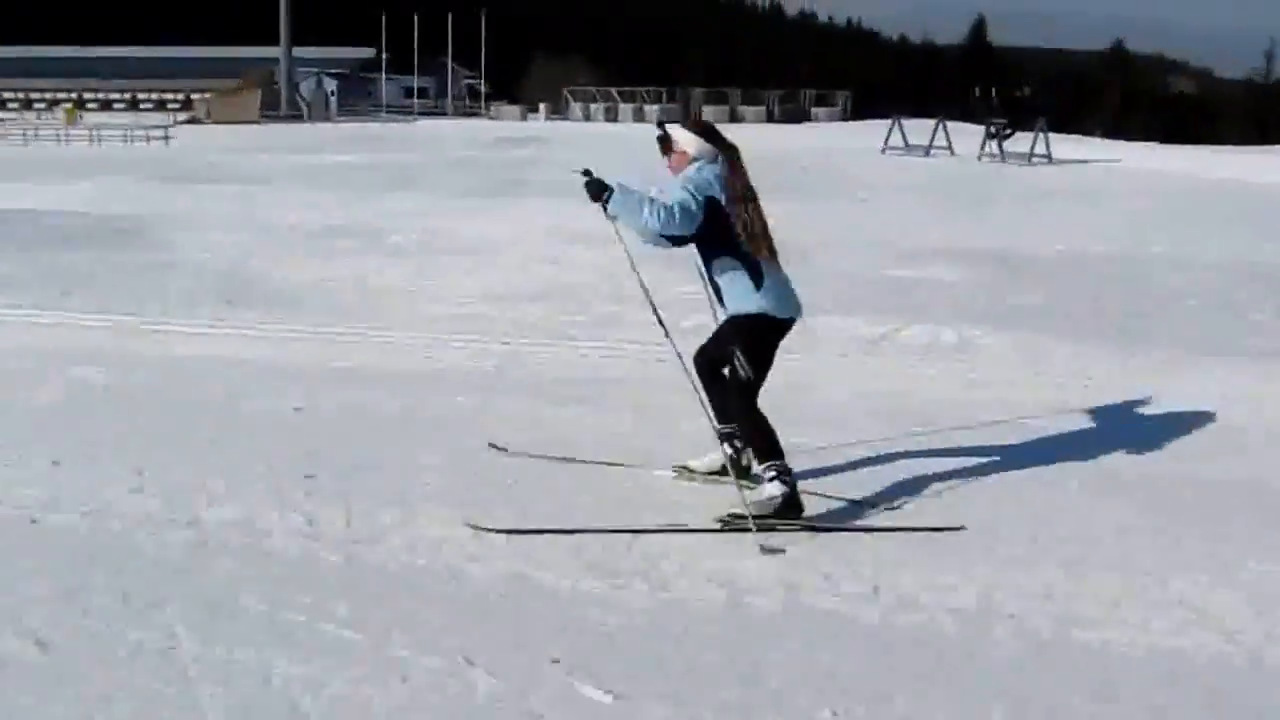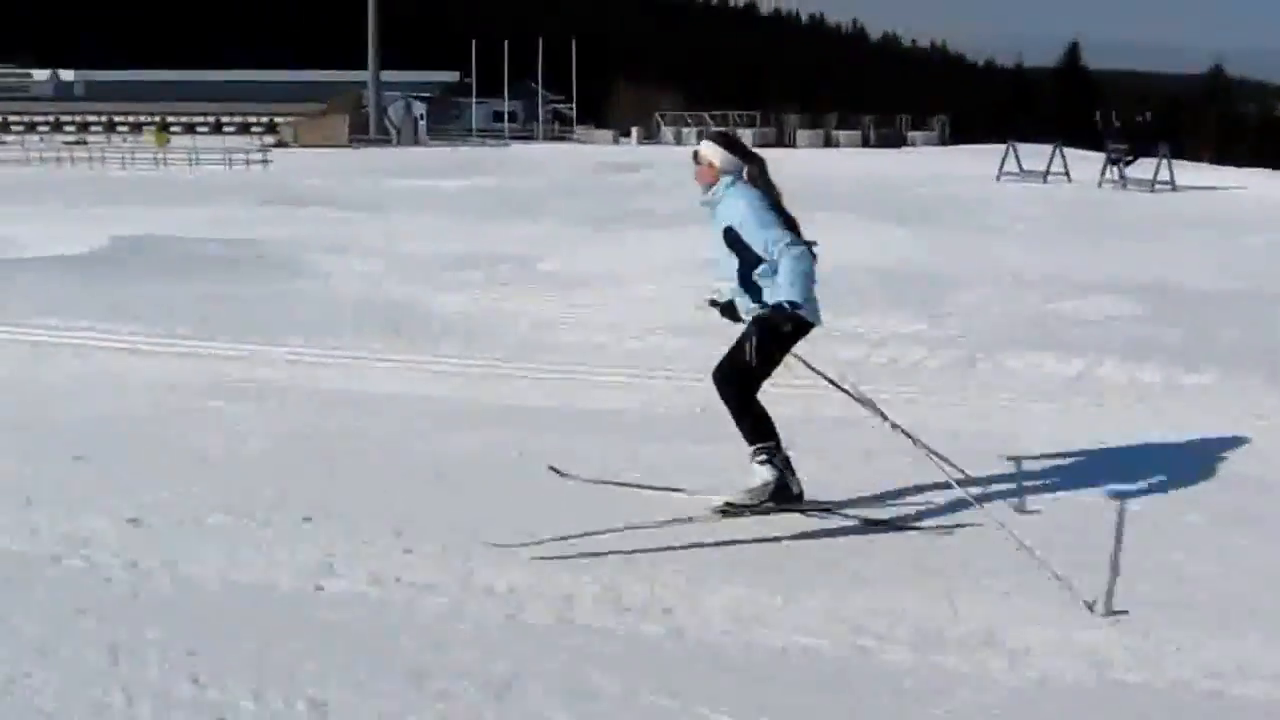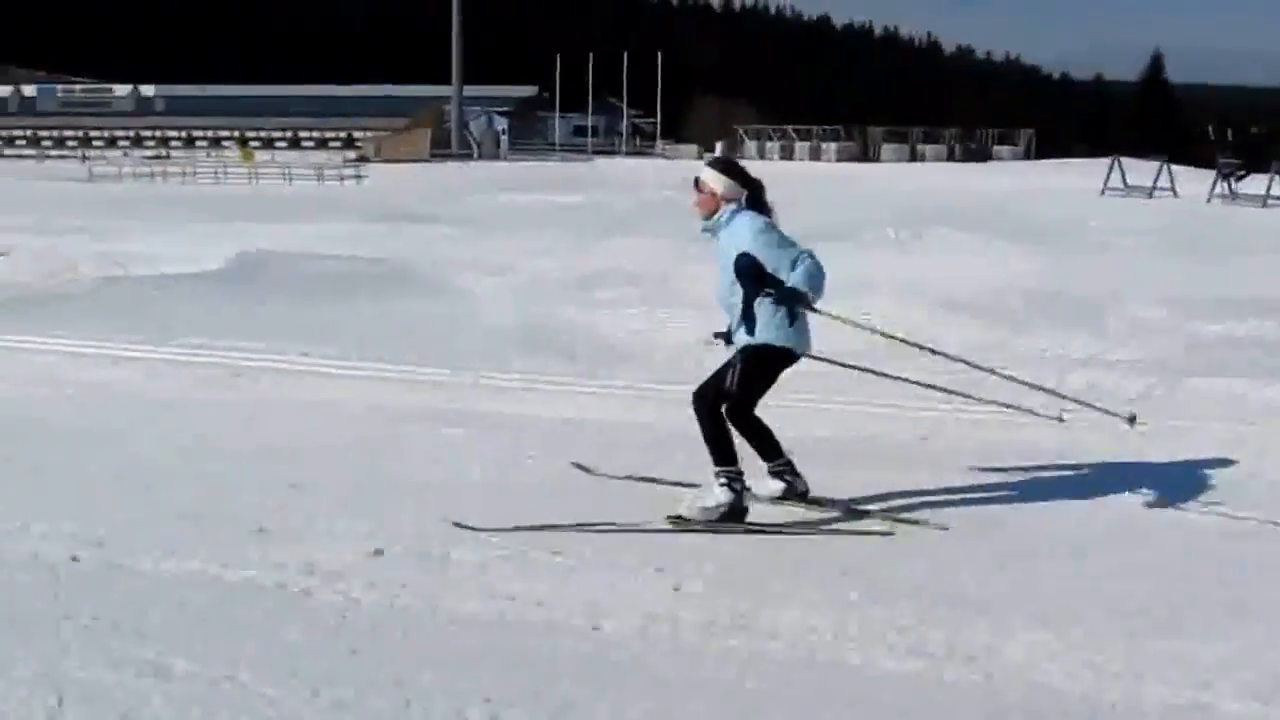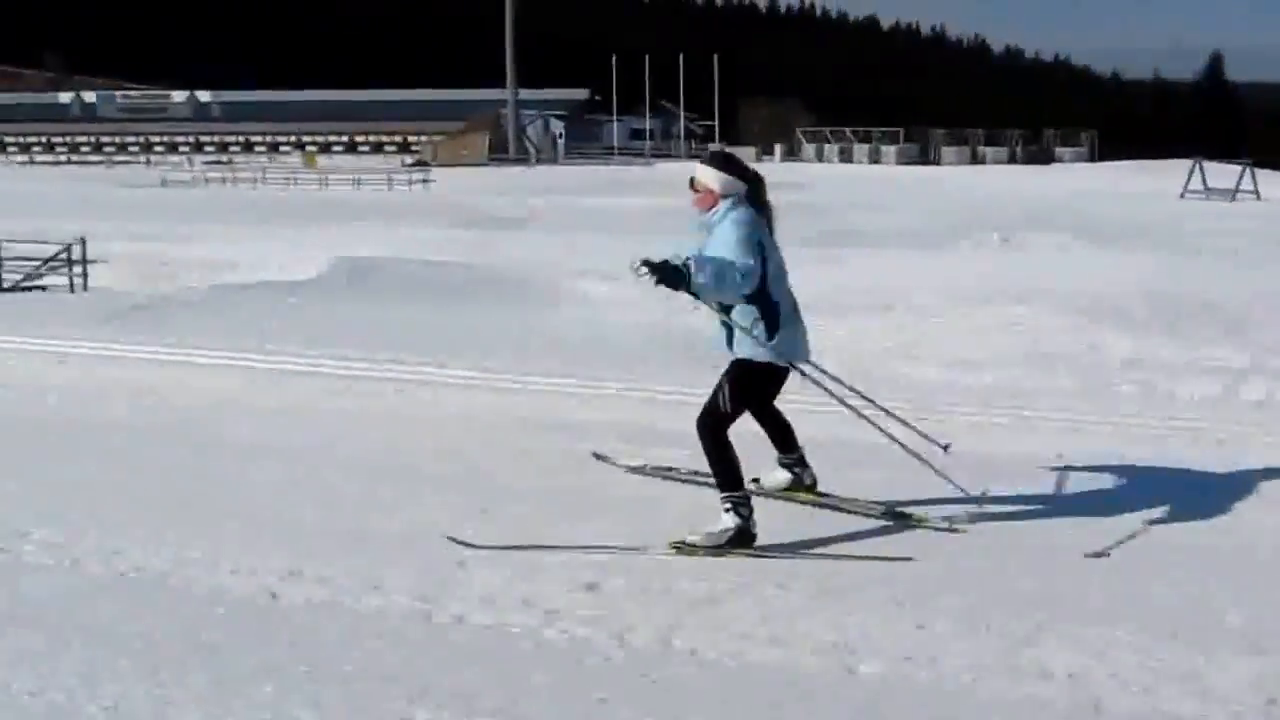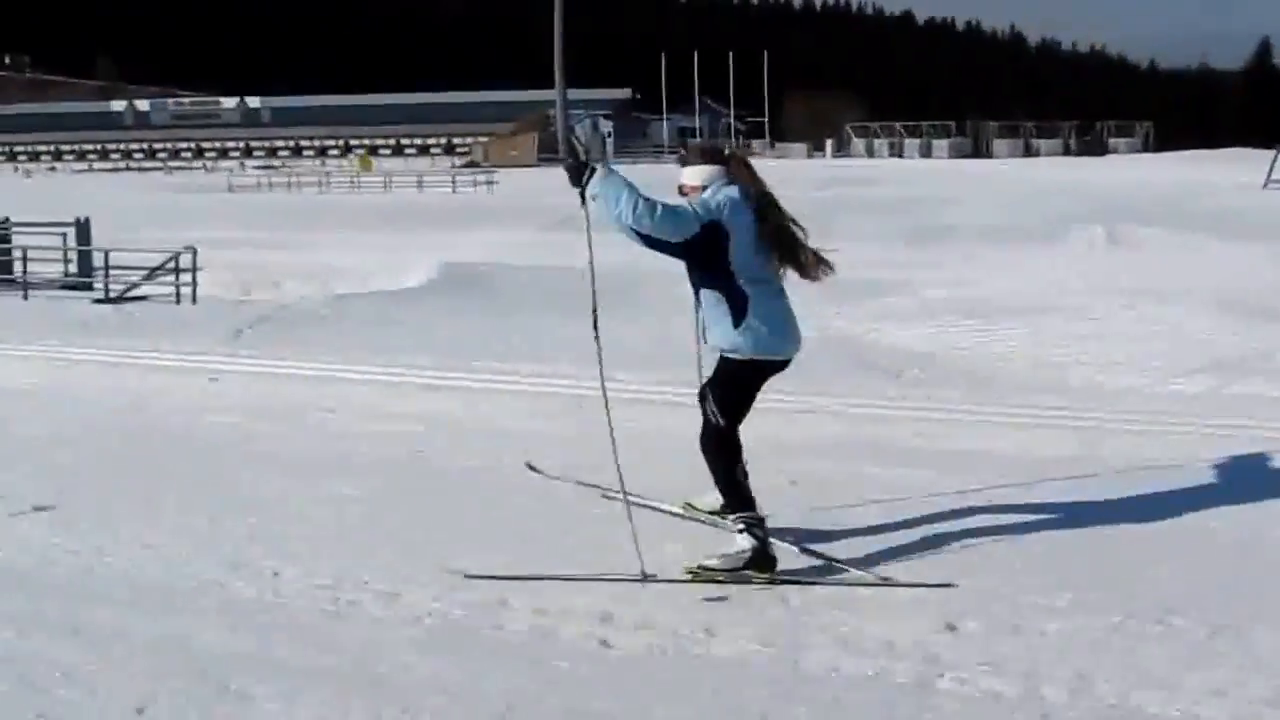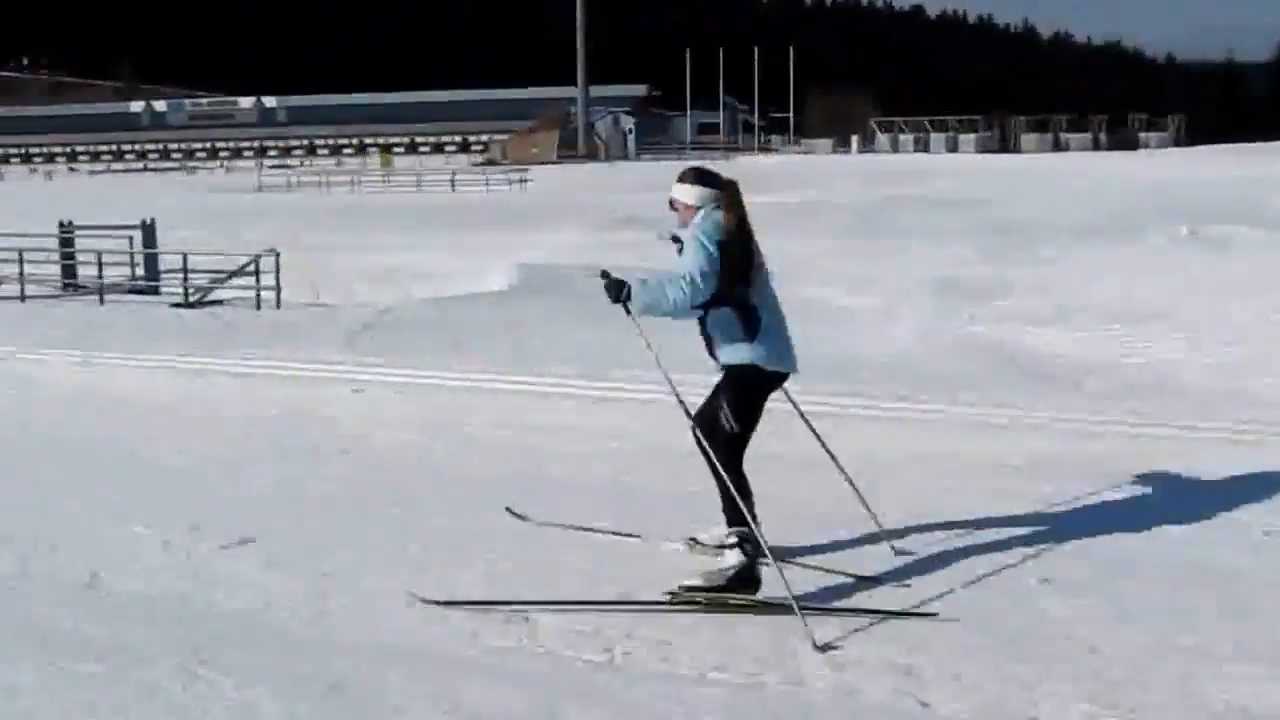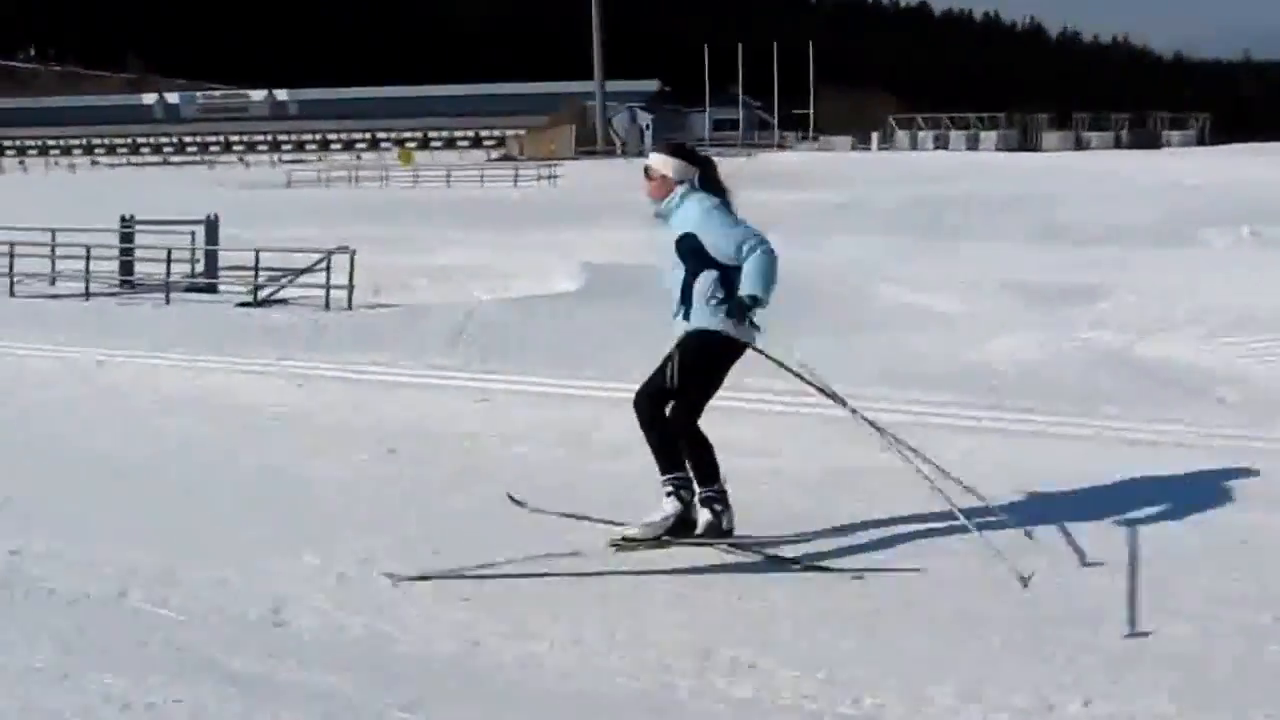
dt=0.3s
person 1, frame 1
left shoulder: (702, 184)
right shoulder: (720, 179)
left elbow: (668, 221)
left wrist: (612, 197)
right wrist: (671, 149)
left hip: (760, 307)
right hip: (763, 303)
left knee: (739, 397)
right knee: (707, 361)
left ankle: (779, 487)
right ankle: (735, 450)
person 1, frame 2
left shoulder: (743, 202)
right shoulder: (731, 202)
left elbow: (793, 251)
left wrist: (789, 300)
right wrist: (734, 298)
left hip: (780, 311)
right hip: (771, 310)
left knee: (727, 378)
right knee: (738, 390)
left ankle: (770, 471)
right ankle: (780, 477)
person 1, frame 3
left shoulder: (752, 229)
right shoulder: (731, 229)
left elbow: (807, 265)
left wrist: (798, 293)
right wrist: (736, 331)
left hip: (771, 340)
right hip: (761, 337)
left knee: (706, 400)
right knee: (738, 410)
left ankle: (728, 493)
right ankle: (787, 478)
person 1, frame 4
left shoulder: (737, 225)
right shoulder: (740, 218)
left elbow: (739, 276)
right elbow: (719, 266)
left wrist: (685, 274)
right wrist: (674, 269)
left hip: (761, 346)
right hip: (777, 340)
left knee: (710, 425)
right knee: (758, 405)
left ankle: (737, 520)
right ankle: (795, 471)
person 1, frame 5
left shoulder: (713, 209)
right shoulder: (742, 203)
left elbow: (651, 219)
left wrist: (595, 179)
left hip: (748, 342)
right hip: (775, 336)
left knee: (715, 437)
right knee: (715, 400)
left ankle: (754, 543)
right ankle: (734, 496)
person 1, frame 6
left shoulder: (708, 232)
right shoulder: (727, 232)
left elbow: (692, 289)
left wrist: (633, 292)
right wrist: (690, 251)
left hip: (752, 358)
right hip: (764, 356)
left knee: (722, 449)
right knee: (705, 429)
left ankle: (742, 560)
right ankle: (739, 526)
person 1, frame 7
left shoulder: (700, 209)
right shoulder: (689, 210)
left elbow: (759, 250)
left wrist: (750, 296)
left hip: (714, 329)
right hip: (714, 330)
left knee: (648, 402)
right knee: (682, 418)
left ankle: (680, 505)
right ankle: (715, 510)
